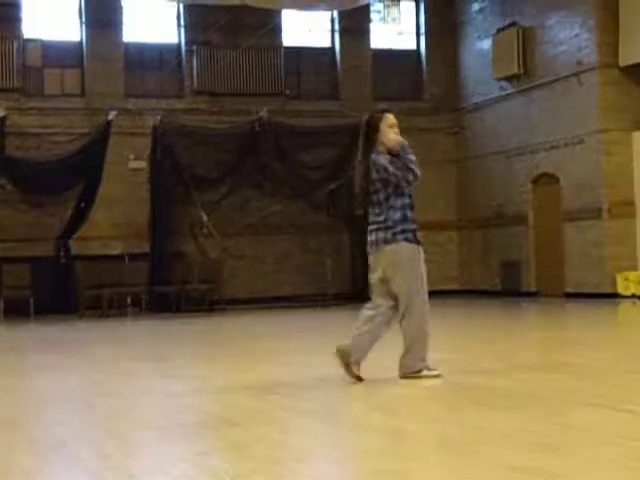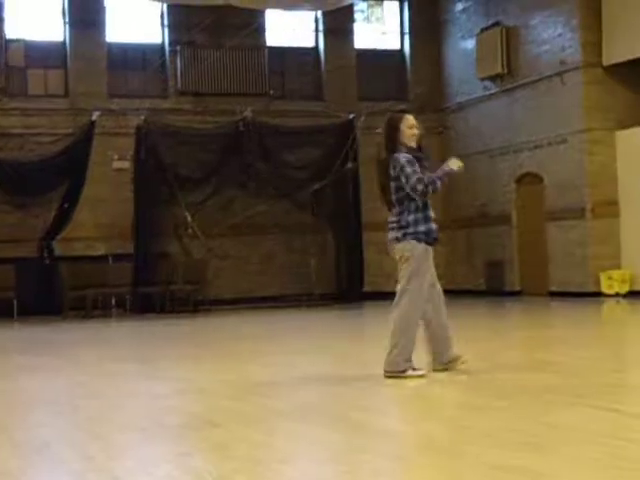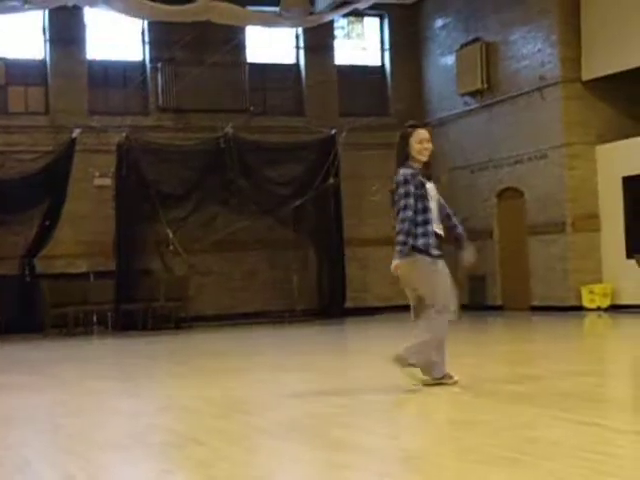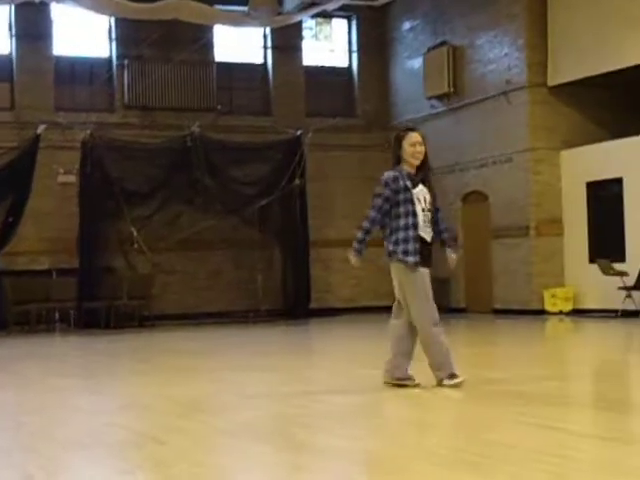
dt=0.3s
person 1, frame 1
left shoulder: (377, 161)
right shoulder: (382, 161)
right elbow: (410, 176)
left wrist: (395, 149)
right wrist: (399, 148)
left hip: (378, 242)
right hip: (399, 239)
left knee: (383, 302)
right knee: (415, 303)
left ankle: (352, 350)
right ankle: (413, 365)
person 1, frame 2
left shoulder: (403, 160)
right shoulder: (402, 160)
left elbow: (421, 181)
right elbow: (422, 188)
left wrist: (418, 151)
right wrist: (448, 170)
left hip: (407, 237)
right hip: (413, 238)
left knee: (433, 297)
right knee: (411, 300)
left ankle: (443, 355)
right ankle: (397, 363)
person 1, frame 3
left shoulder: (423, 176)
right shoulder: (407, 175)
left elbow: (443, 214)
right elbow: (404, 216)
left wrist: (464, 241)
right wrist: (401, 254)
left hip: (428, 252)
right hip: (420, 253)
left knee: (428, 312)
right knee: (445, 307)
left ankle: (433, 371)
right ankle: (410, 356)
person 1, frame 4
left shoulder: (423, 180)
right shoulder: (392, 179)
left elbow: (435, 216)
right elbow: (374, 216)
left wrist: (449, 245)
right wrist: (357, 249)
left hip: (421, 256)
right hip: (405, 257)
left knee: (405, 317)
right knee: (426, 316)
left ankle: (397, 372)
right ankle: (444, 370)
